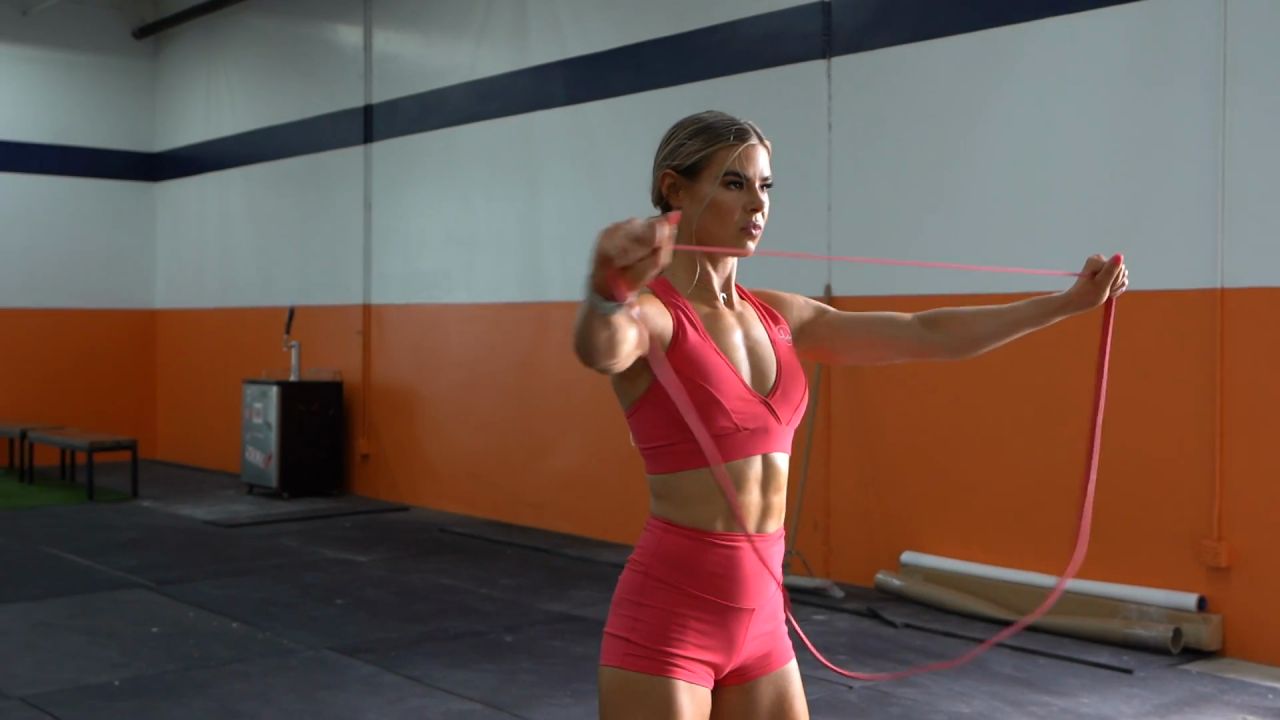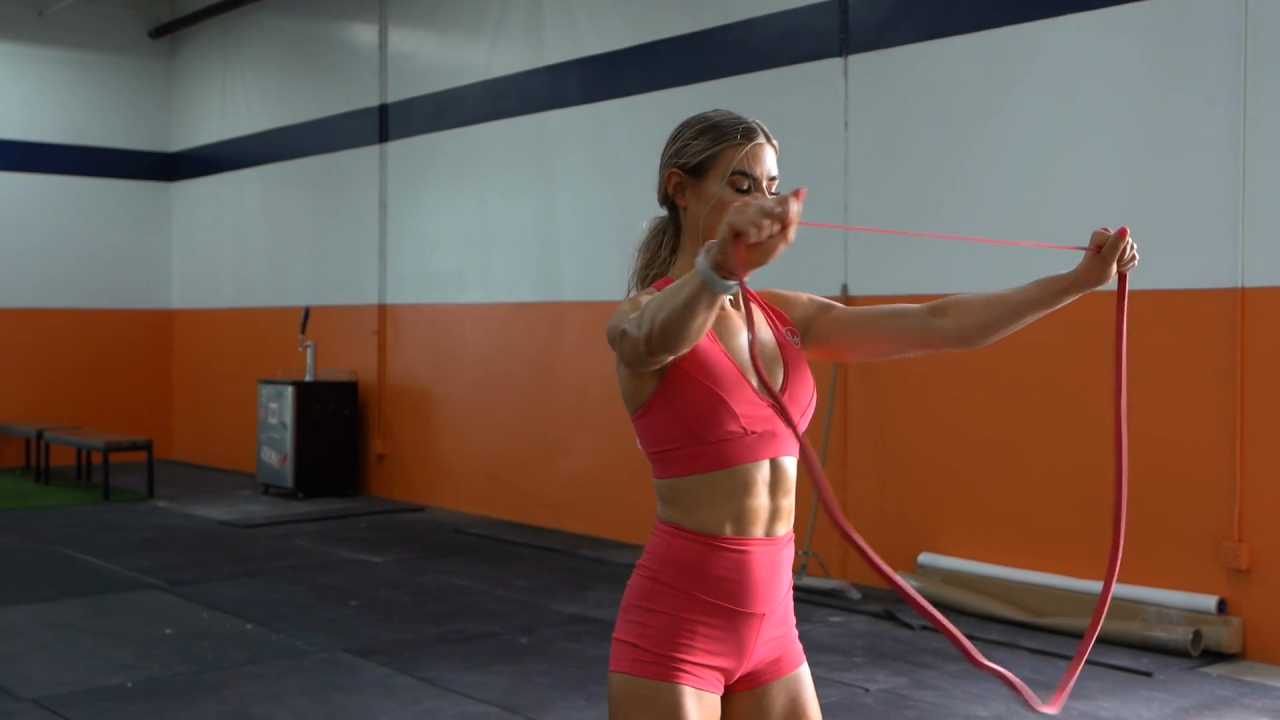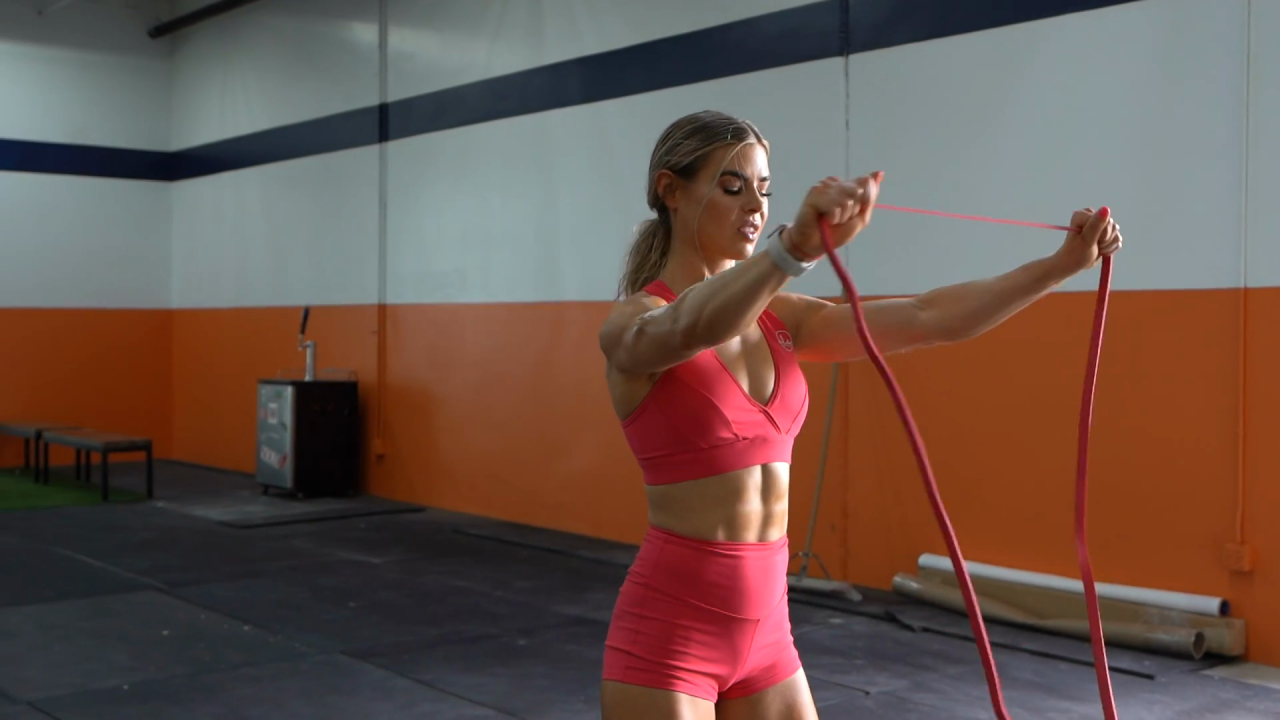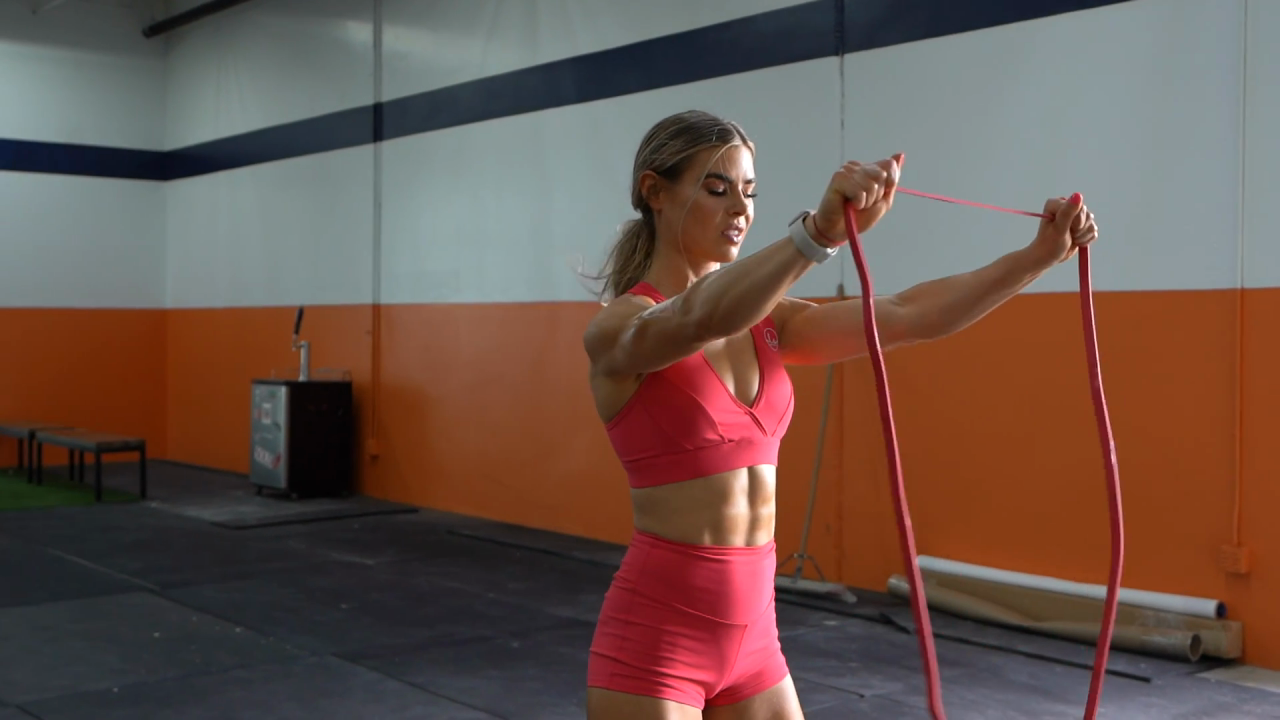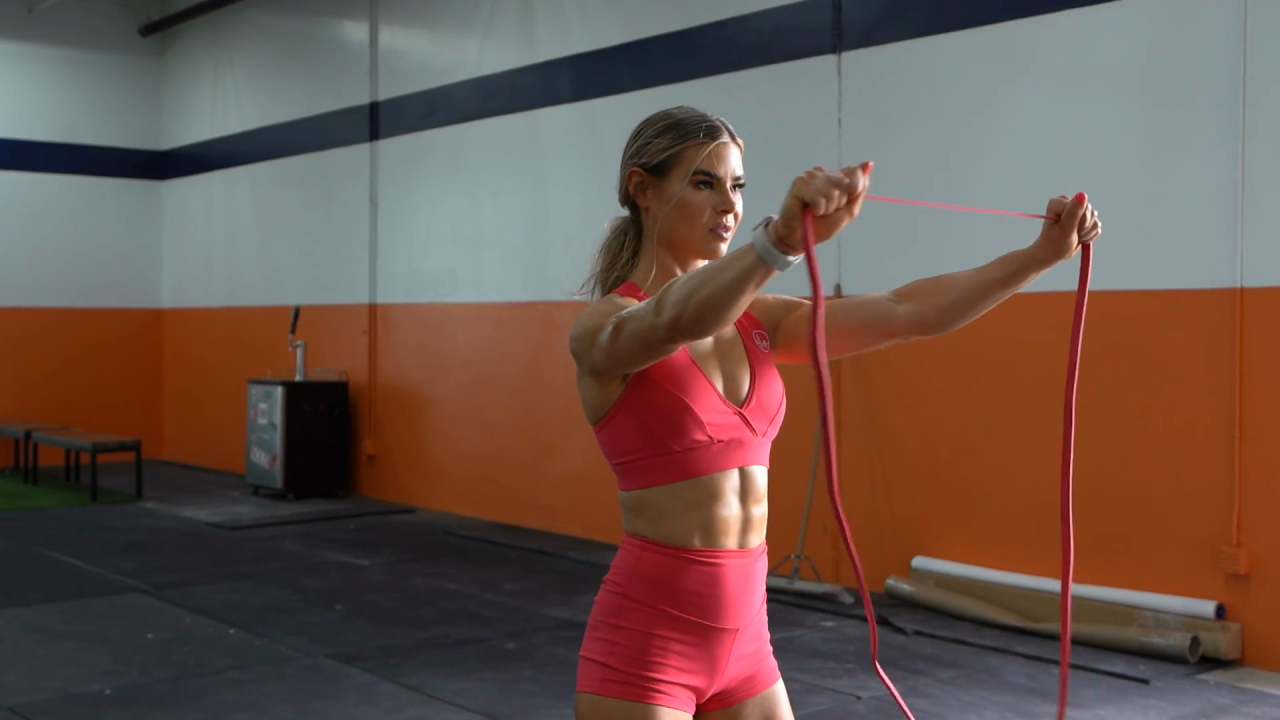
dt=0.2s
person 1, frame 1
left shoulder: (778, 317)
right shoulder: (644, 316)
left elbow: (926, 336)
right elbow: (599, 347)
left wrist: (1071, 299)
right wrist: (608, 289)
left hip: (755, 621)
right hip: (661, 624)
person 1, frame 2
left shoulder: (786, 317)
right shoulder: (643, 319)
left elbow: (938, 326)
right elbow: (662, 337)
left wrist: (1080, 280)
right wrist: (719, 260)
left hip: (769, 626)
right hip: (673, 630)
person 1, frame 3
left shoulder: (780, 320)
right shoulder: (635, 324)
left elbow: (927, 318)
right elbow: (699, 328)
left wrist: (1062, 265)
right wrist: (794, 246)
left hip: (763, 630)
right hip: (666, 635)
person 1, frame 4
left shoulder: (767, 323)
right shoulder: (617, 327)
left elbow: (909, 315)
right elbow: (708, 318)
left wrist: (1039, 254)
right wrist: (821, 231)
left hip: (750, 637)
right hip: (652, 641)
person 1, frame 5
left shoulder: (757, 322)
right shoulder: (604, 327)
left elbow: (907, 311)
right elbow: (680, 321)
left wrist: (1042, 253)
right wrist: (781, 238)
left hip: (741, 643)
right hip: (643, 646)
